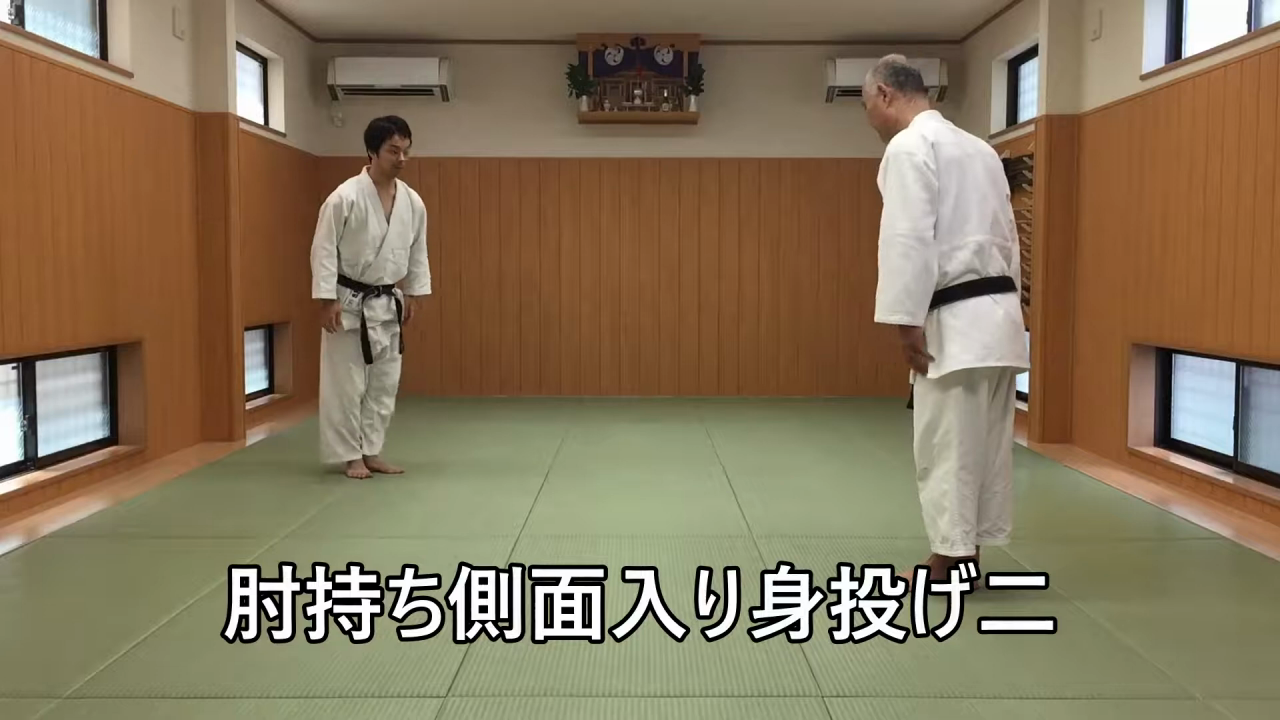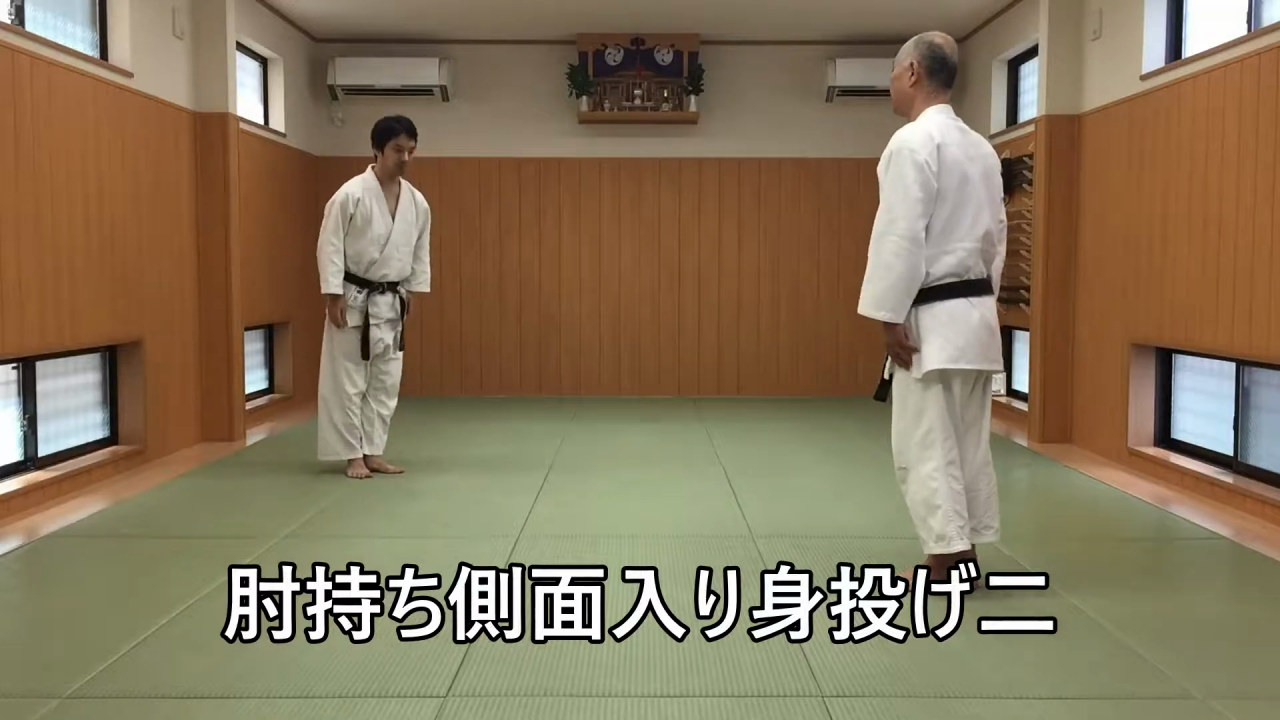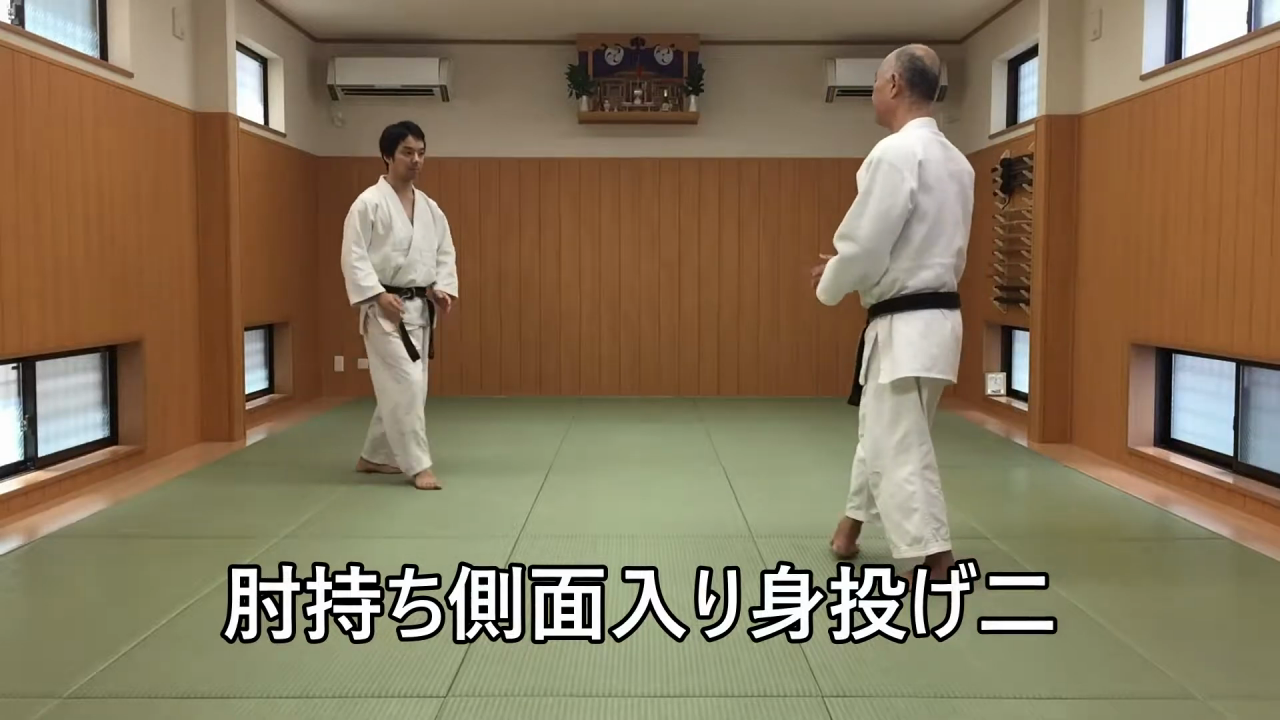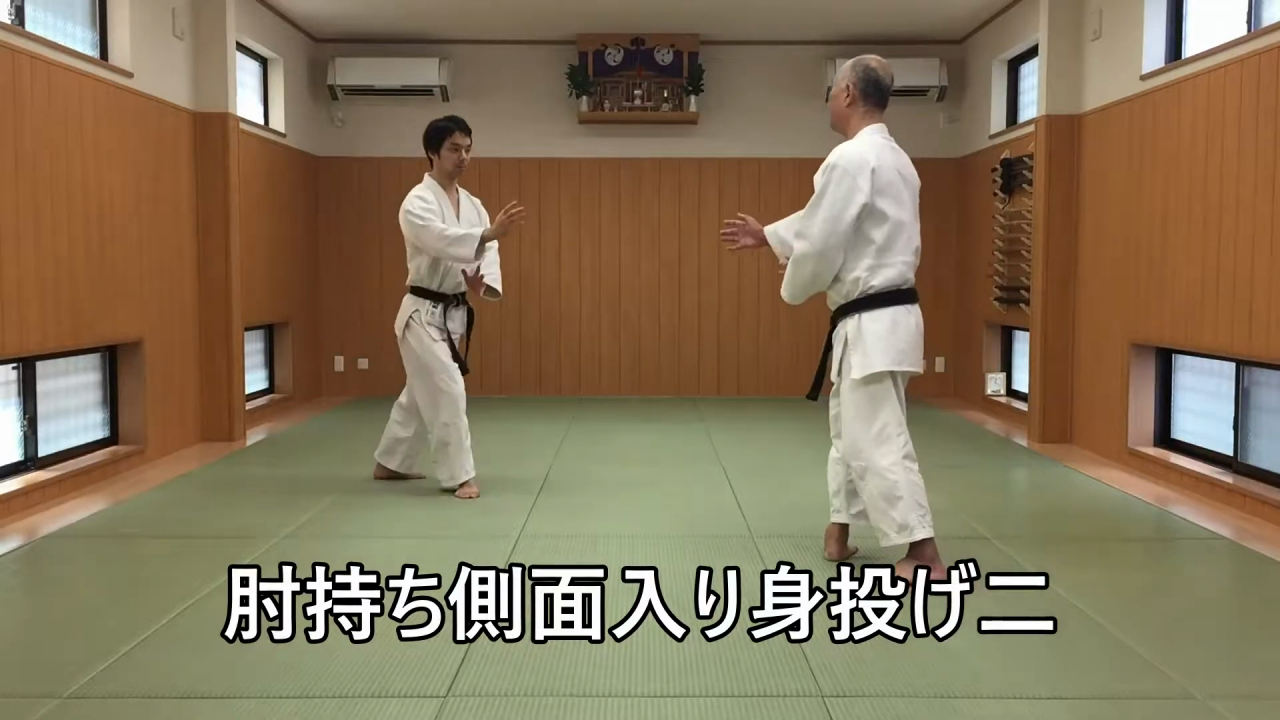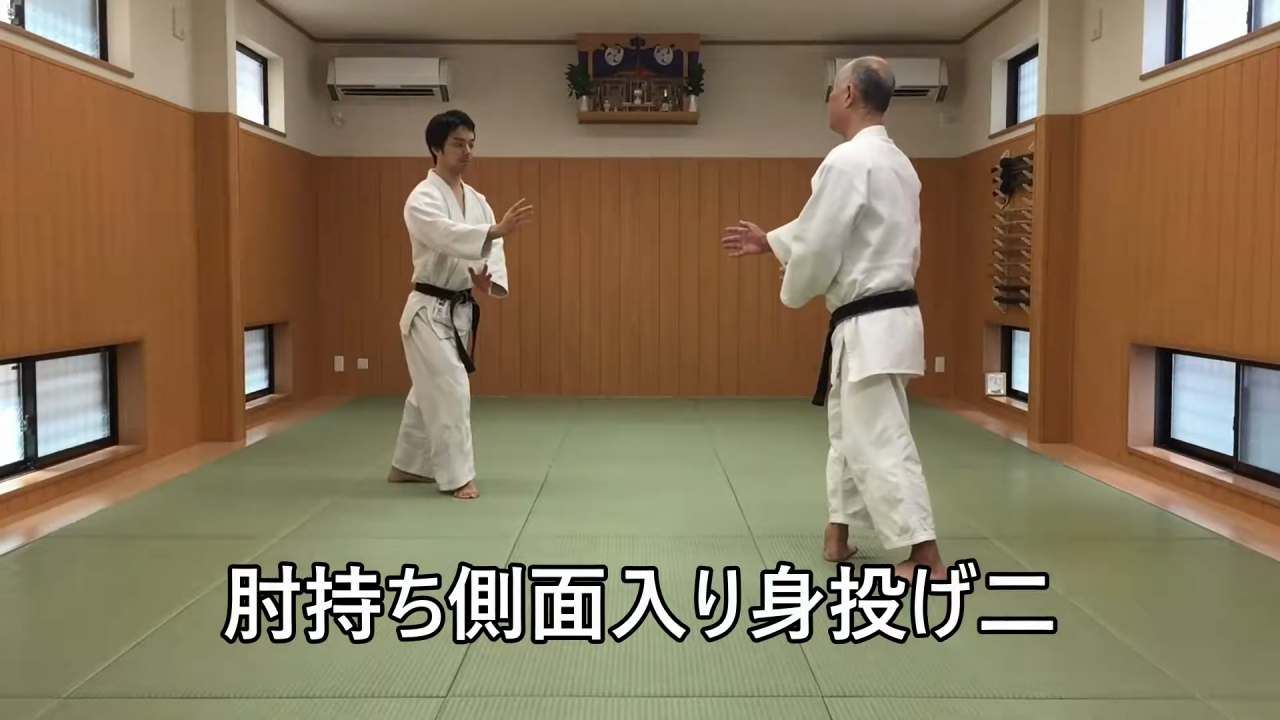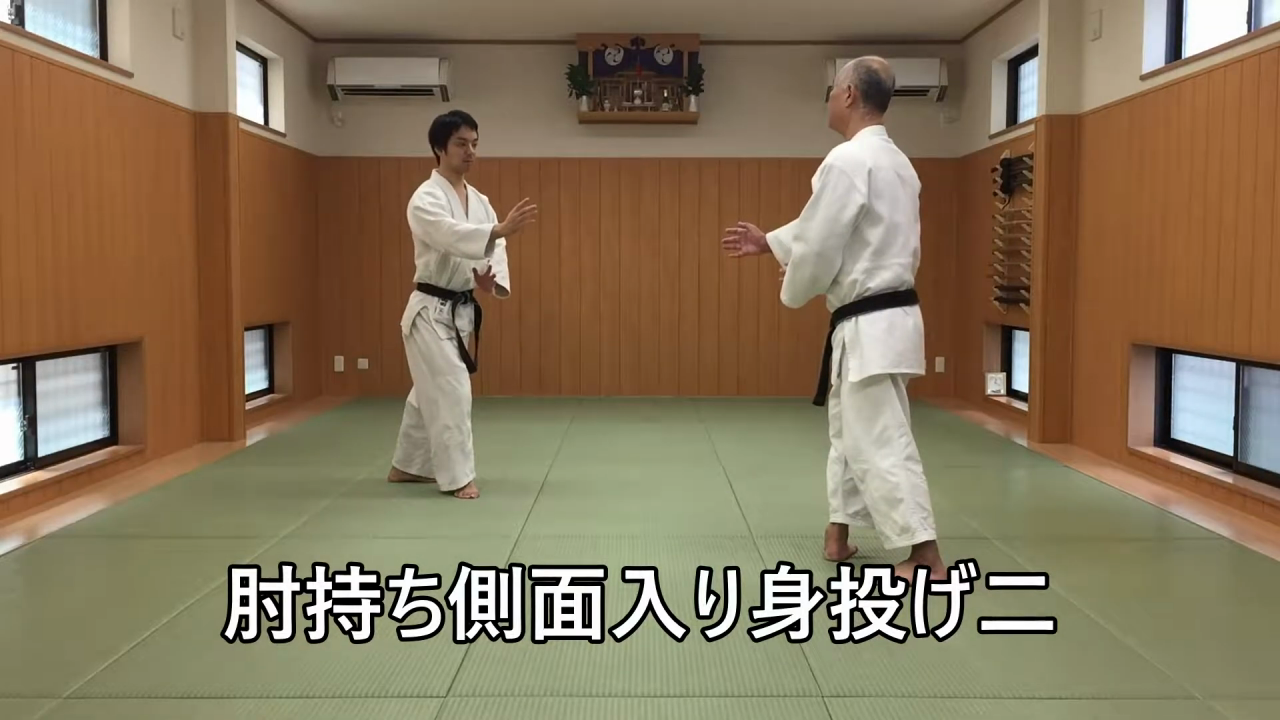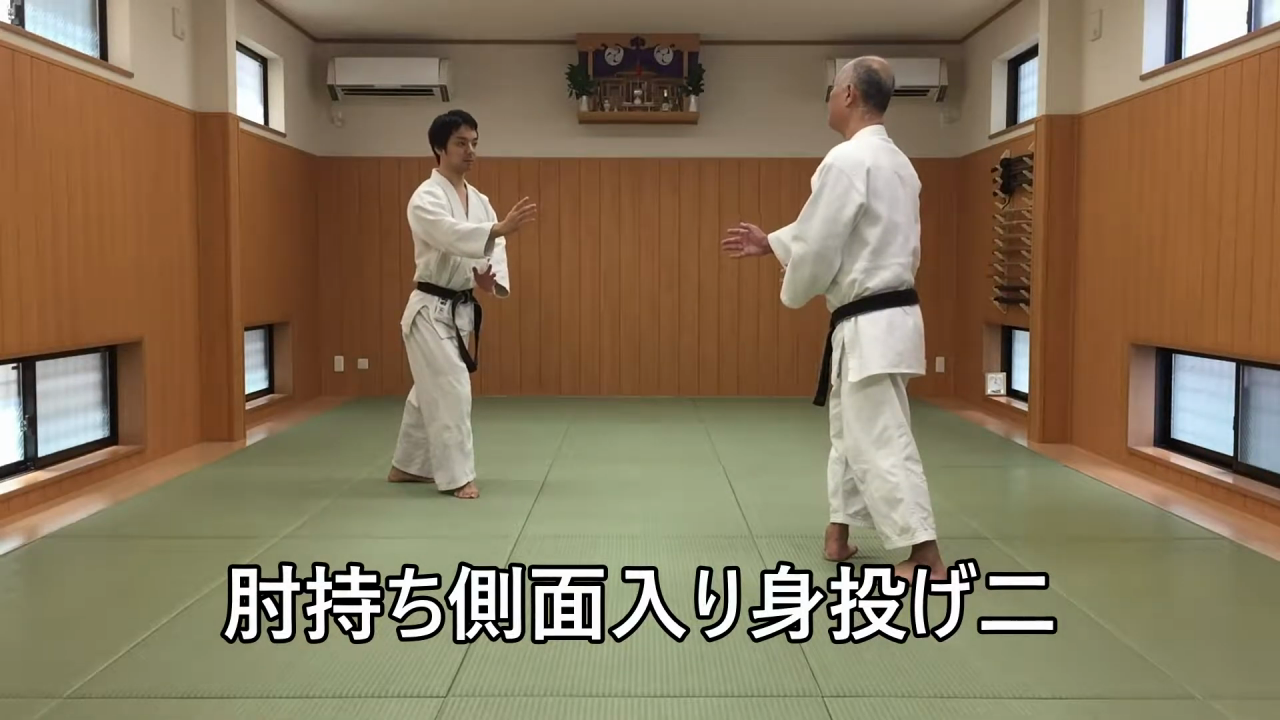
dt=0.5s
person 1, frame 1
left shoulder: (910, 146)
right shoulder: (979, 148)
left elbow: (907, 239)
right elbow: (1007, 235)
left wrist: (904, 321)
left hip: (957, 317)
right hip: (999, 310)
left knee: (947, 445)
right knee: (986, 443)
left ankle: (950, 560)
right ankle: (967, 552)
person 1, frame 2
left shoulder: (914, 141)
right shoulder: (980, 147)
left elbow: (899, 238)
right elbow: (994, 236)
left wrist: (890, 318)
left hip: (933, 315)
right hip: (976, 310)
left knee: (924, 446)
right knee: (967, 442)
left ankle: (948, 558)
right ankle: (963, 549)
person 1, frame 3
left shoulder: (896, 153)
right shoulder: (954, 160)
left elbow: (864, 244)
left wrist: (830, 287)
right wrist: (845, 267)
left hip: (905, 324)
right hip: (936, 314)
left knee: (900, 449)
right knee: (879, 432)
left ankle: (936, 560)
right ankle: (851, 528)
person 1, frame 4
left shoulder: (852, 158)
right shoulder: (895, 159)
left elbow: (821, 242)
left wrist: (793, 290)
right wrist: (767, 235)
left hip: (871, 322)
right hip: (884, 315)
left knee: (879, 443)
right knee: (849, 432)
left ankle: (924, 554)
right ankle: (839, 533)
person 1, frame 5
left shoulder: (848, 160)
right shoulder: (896, 161)
left elbow: (819, 245)
left wrist: (792, 292)
right wrist: (769, 241)
left hip: (869, 324)
right hip: (886, 316)
left knee: (879, 444)
right knee: (848, 432)
left ankle: (926, 557)
right ankle: (839, 533)
person 1, frame 6
left shoulder: (848, 160)
right shoulder: (894, 161)
left elbow: (820, 244)
left wrist: (793, 292)
right wrist: (769, 242)
left hip: (870, 325)
right hip: (884, 317)
left knee: (881, 444)
right knee: (849, 432)
left ankle: (926, 557)
right ankle: (839, 535)
person 1, frame 7
left shoulder: (848, 160)
right shoulder: (895, 161)
left elbow: (819, 245)
left wrist: (792, 292)
right wrist: (770, 242)
left hip: (869, 324)
right hip: (885, 315)
left knee: (880, 444)
right knee: (850, 433)
left ankle: (926, 557)
right ankle: (839, 535)
person 2, frame 1
left shoulder: (412, 201)
right shoulder: (346, 197)
left elbow: (417, 252)
right elbow: (324, 250)
left wrist: (413, 295)
right wrist: (328, 300)
left hip: (388, 304)
right hip: (351, 302)
left knee: (385, 384)
right knee: (347, 384)
left ankle: (371, 452)
right ankle: (351, 455)
person 2, frame 2
left shoulder: (416, 201)
right shoulder: (351, 194)
left elbow: (420, 251)
right elbow: (330, 247)
left wrist: (411, 292)
right wrist: (334, 297)
left hip: (391, 302)
right hip: (354, 299)
left knee: (385, 383)
right knee: (347, 382)
left ankle: (372, 452)
right ankle: (351, 455)
person 2, frame 3
left shoulder: (429, 208)
right shoulder: (369, 203)
left elbow: (444, 254)
right elbow: (353, 257)
left wrist: (443, 289)
right wrist: (378, 296)
left hip: (419, 308)
right hip: (385, 310)
left knee: (411, 388)
right knee: (405, 387)
left ankle: (374, 456)
right ankle: (418, 465)
person 2, frame 4
left shoulder: (472, 204)
right shoulder: (417, 202)
left elbow: (487, 250)
right elbow: (442, 239)
left wrist: (484, 280)
right wrist: (489, 233)
left hip: (453, 312)
right hip: (423, 313)
left knee: (421, 392)
right knee: (447, 393)
left ankle: (391, 461)
right ankle: (458, 475)
person 2, frame 5
left shoulder: (476, 200)
right shoulder: (422, 199)
left elbow: (489, 247)
right elbow: (447, 235)
left wrist: (490, 278)
right wrist: (497, 230)
left hip: (459, 309)
right hip: (430, 310)
left knee: (428, 392)
right knee: (451, 392)
left ankle: (407, 465)
right ankle: (458, 475)
person 2, frame 6
left shoulder: (478, 201)
right shoulder: (426, 199)
left elbow: (492, 246)
right elbow: (451, 236)
left wrist: (493, 278)
right wrist: (501, 230)
left hip: (460, 310)
right hip: (431, 310)
left knee: (430, 391)
right knee: (452, 392)
left ankle: (407, 465)
right ankle: (458, 476)
person 2, frame 7
left shoulder: (478, 200)
right shoulder: (426, 198)
left elbow: (492, 246)
right elbow: (451, 234)
left wrist: (493, 279)
right wrist: (501, 228)
left hip: (460, 309)
right hip: (431, 309)
left knee: (429, 391)
right knee: (451, 391)
left ankle: (407, 465)
right ankle: (457, 475)
